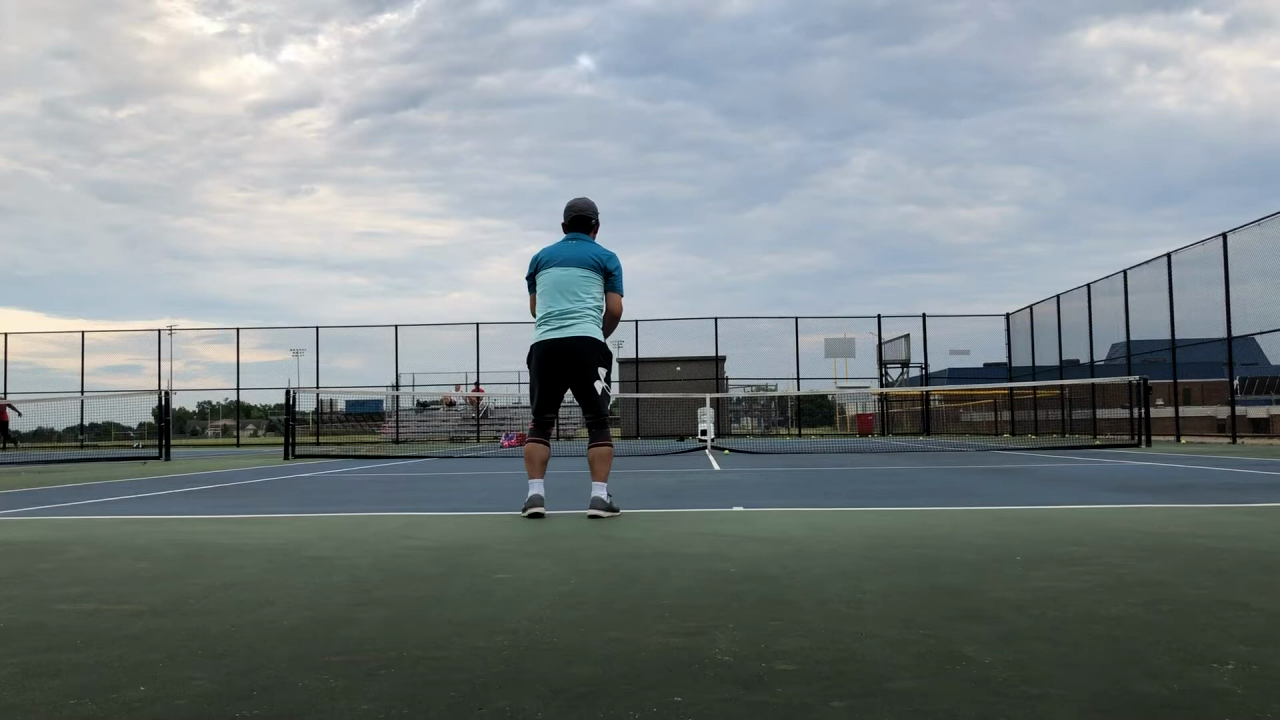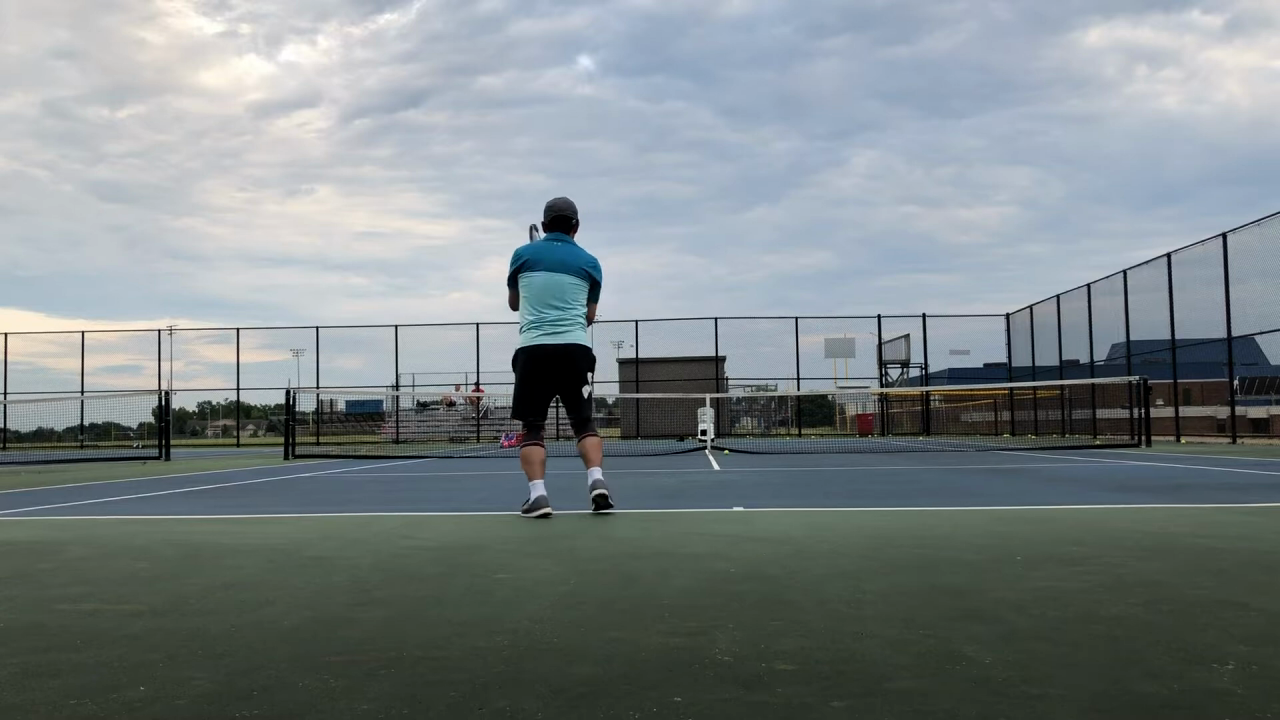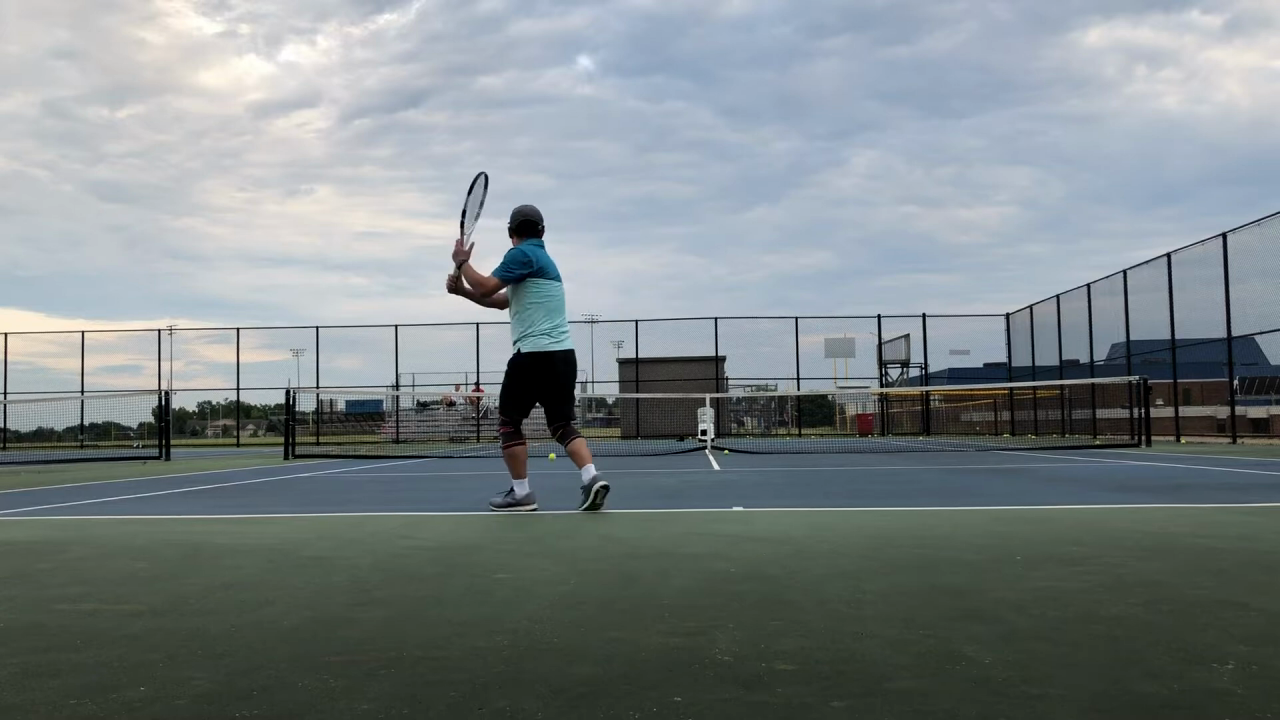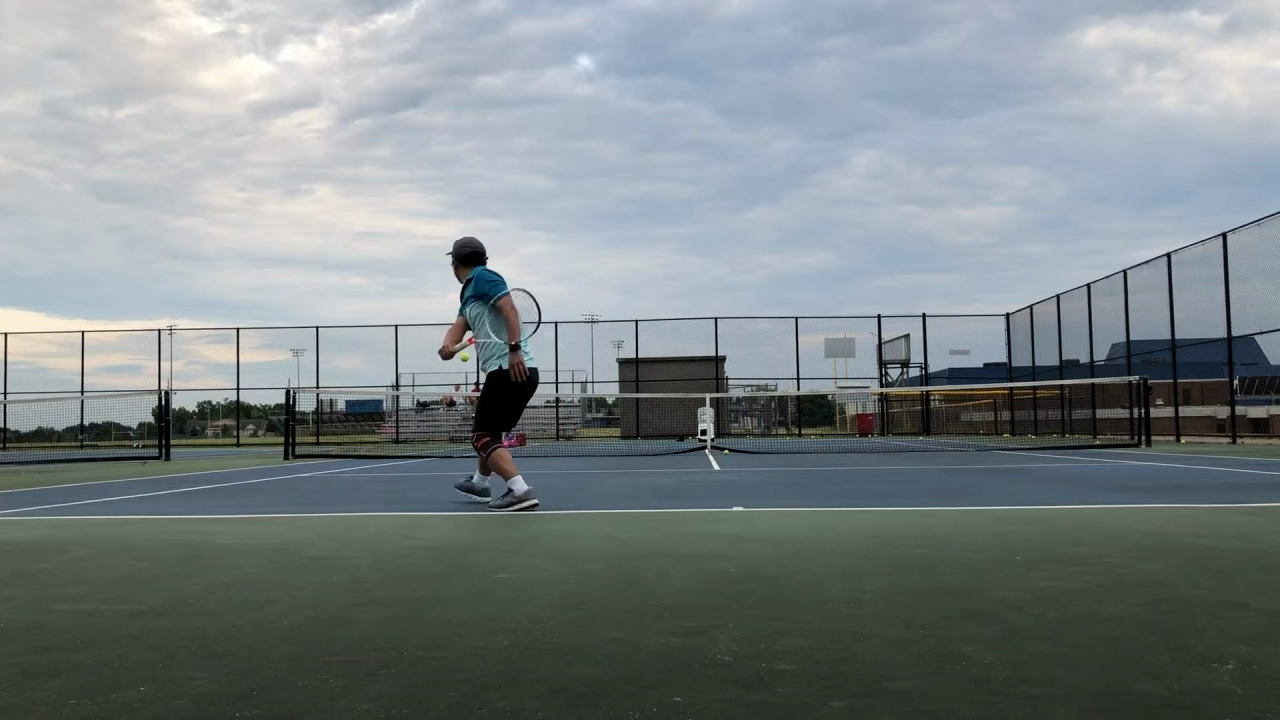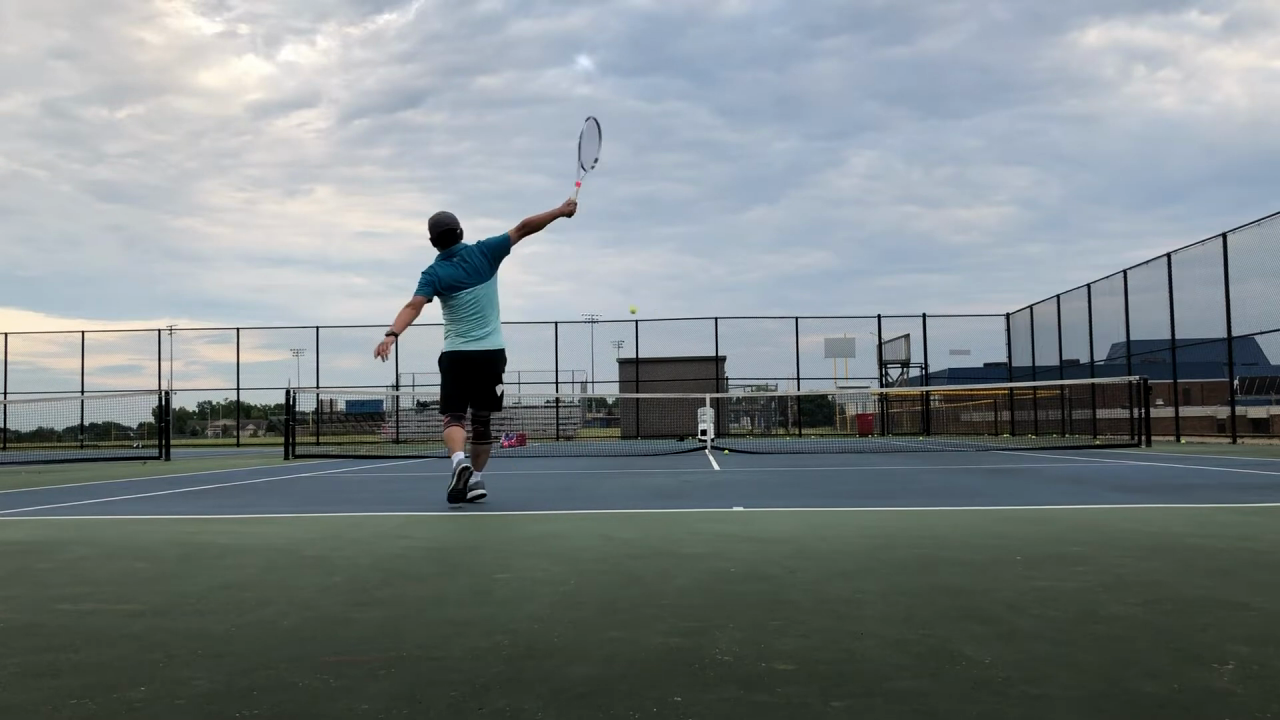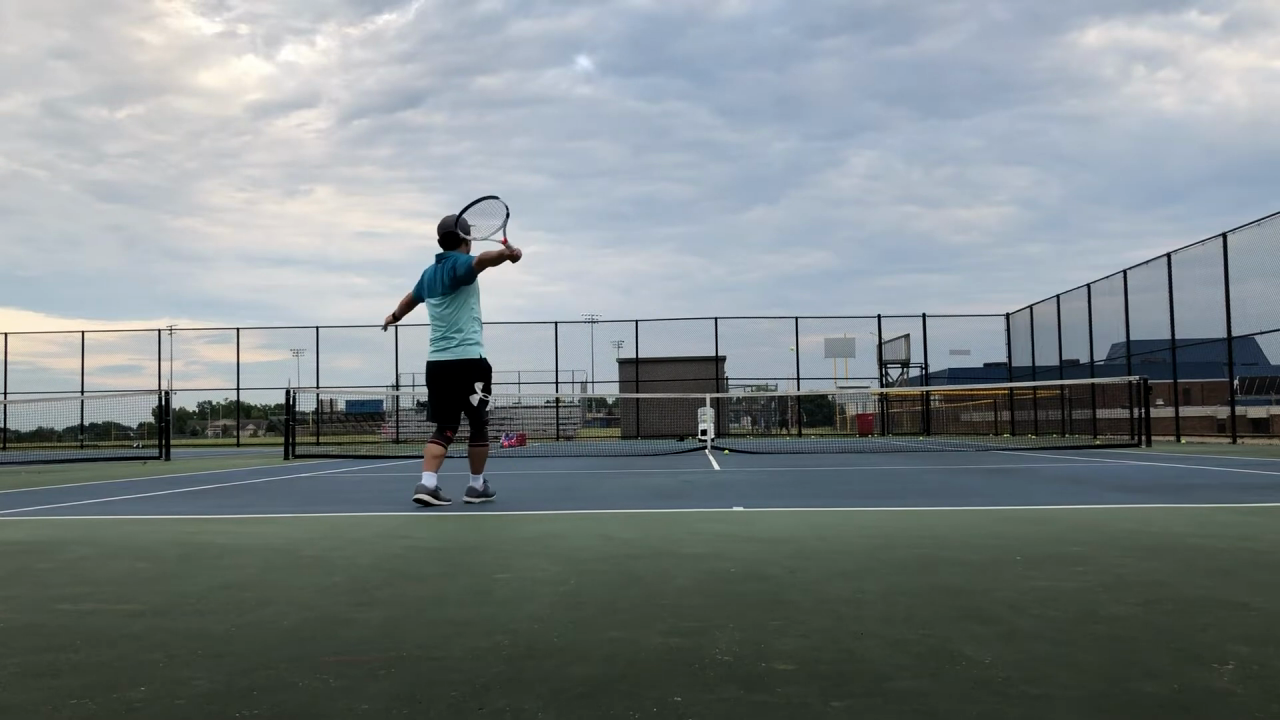
dt=0.4s
person 1, frame 1
left shoulder: (540, 257)
right shoulder: (606, 257)
right elbow: (614, 309)
right wrist: (600, 335)
left hip: (544, 346)
right hip: (586, 344)
left knee: (541, 422)
right knee: (598, 422)
left ankle: (535, 494)
right ankle: (600, 496)
person 1, frame 2
left shoulder: (522, 254)
right shoulder: (589, 262)
left elbow: (514, 304)
left hip: (532, 351)
right hip: (575, 349)
left knee: (532, 427)
right knee: (583, 422)
left ankle: (537, 494)
right ankle: (597, 481)
person 1, frame 3
left shoulder: (521, 255)
right shoulder: (544, 260)
left elbow: (488, 287)
right elbow: (501, 300)
left wrist: (461, 262)
right wrist: (461, 289)
left hip: (534, 354)
right hip: (563, 354)
left knee: (509, 423)
right knee: (563, 425)
left ankle: (521, 493)
right ankle: (591, 477)
person 1, frame 4
left shoulder: (483, 278)
right shoulder: (471, 292)
left elbow: (510, 309)
right elbow: (459, 326)
left wrist: (514, 349)
right wrist: (449, 344)
left hip: (510, 371)
right hip: (518, 373)
left knee: (483, 436)
right knee: (491, 427)
left ankle: (520, 491)
right ankle: (480, 483)
person 1, frame 5
left shoulder: (434, 273)
right shoulder: (484, 252)
left elbow: (412, 308)
right elbow: (521, 229)
left wrist: (391, 335)
right wrist: (560, 211)
left hip: (457, 354)
right hip: (492, 351)
left knee: (454, 417)
right knee: (481, 419)
left ankle: (460, 463)
right ankle: (475, 480)
person 1, frame 6
left shoulder: (429, 274)
right shoulder: (460, 265)
left elbow: (409, 301)
right elbow: (482, 259)
left wrist: (394, 317)
right wrist: (508, 252)
left hip: (436, 362)
right hip: (468, 360)
left knee: (444, 428)
right knee: (478, 425)
left ankle: (426, 484)
right ankle: (477, 486)
